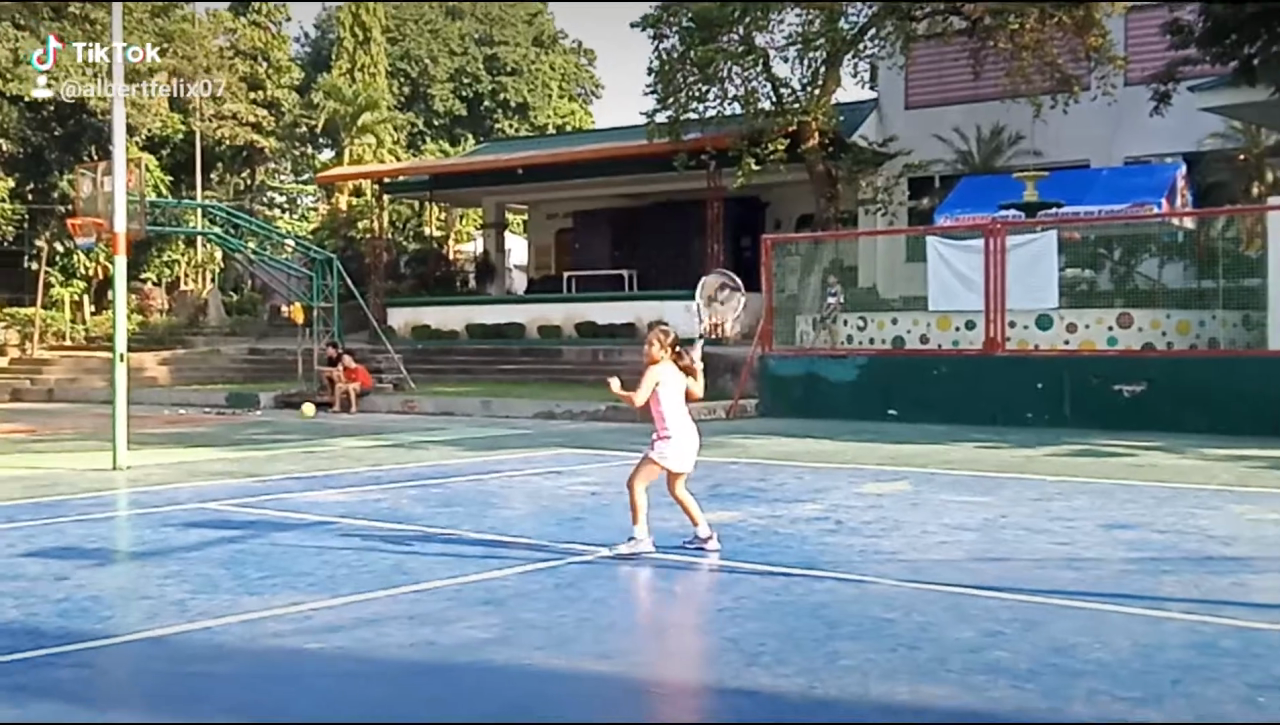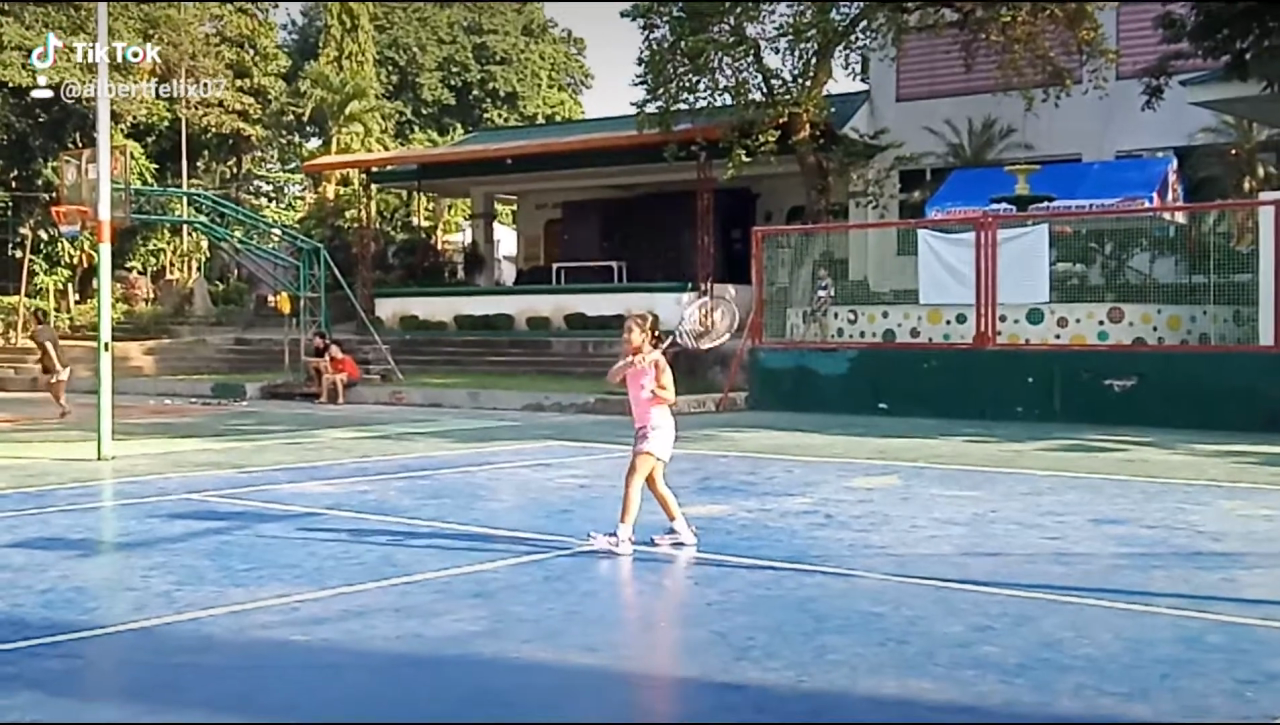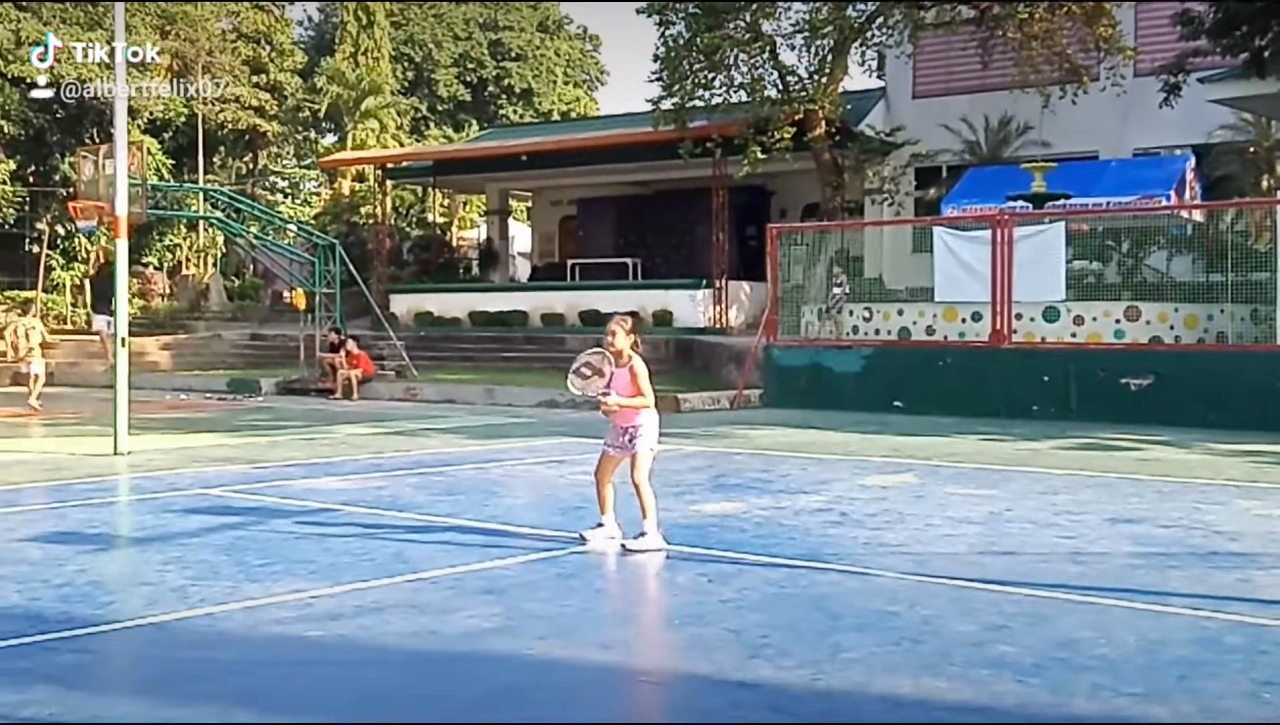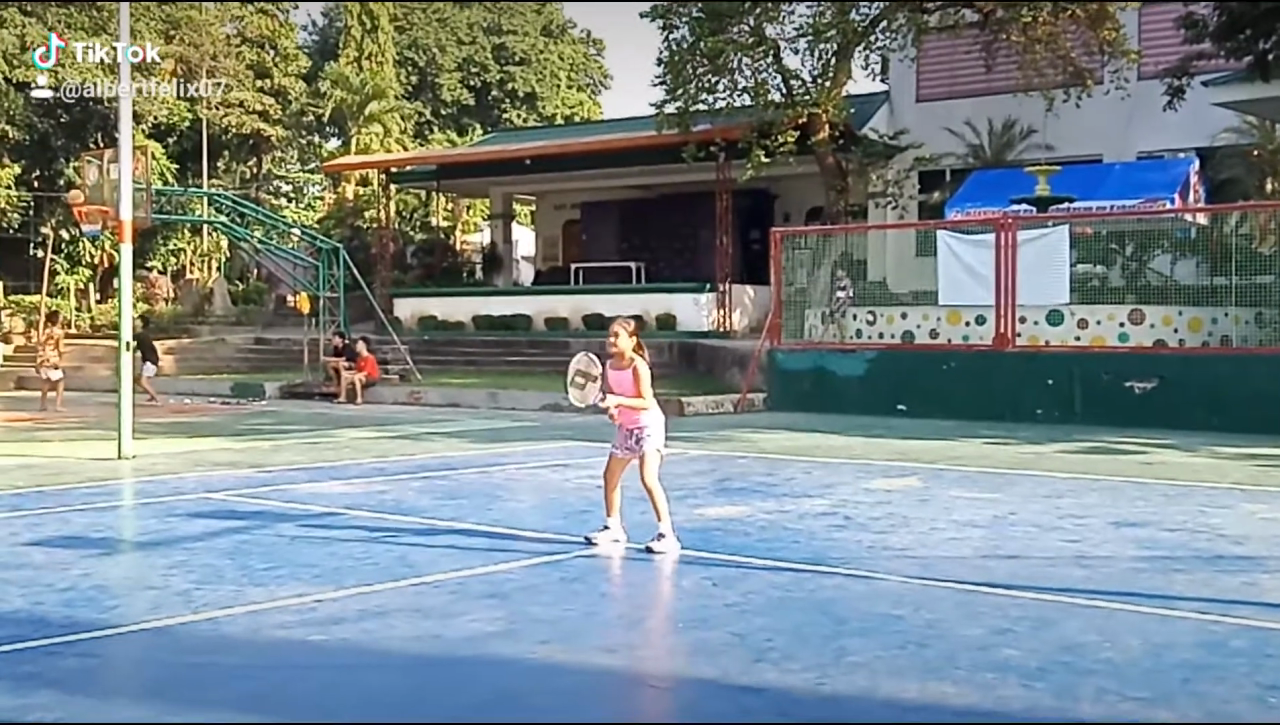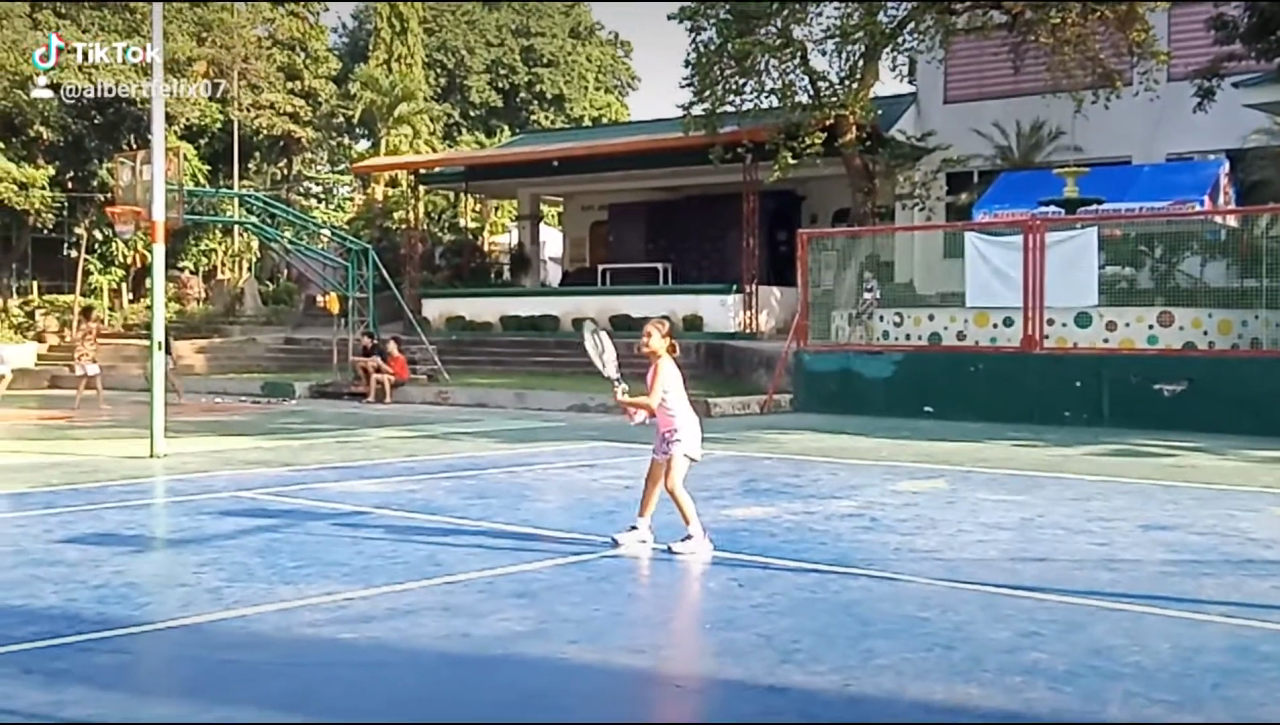
dt=0.7s
person 1, frame 1
left shoulder: (654, 371)
right shoulder: (678, 371)
left elbow: (637, 400)
right elbow: (697, 393)
left wrist: (617, 390)
right wrist: (697, 366)
left hip: (671, 437)
right hip: (687, 435)
left knee: (636, 484)
right knee: (677, 489)
left ankle: (640, 538)
right ankle: (706, 535)
person 1, frame 2
left shoulder: (660, 360)
right shoulder: (630, 358)
left elbow: (670, 398)
right elbow: (612, 378)
left wrist: (652, 388)
right wrist: (633, 361)
left hip: (657, 427)
right hip: (644, 428)
left knee: (634, 480)
right knee: (654, 482)
left ankle: (622, 537)
right ankle: (681, 530)
person 1, frame 3
left shoulder: (636, 365)
left elbow: (649, 401)
right elbow: (607, 393)
left wrist: (618, 401)
right wrist: (606, 406)
left hip: (642, 426)
right hip: (620, 426)
left knee: (639, 477)
right knee: (601, 474)
left ankle: (651, 533)
right ankle: (609, 524)
person 1, frame 4
left shoulder: (638, 366)
right shoulder: (609, 366)
left elbow: (646, 402)
left wrist: (618, 401)
right wrist: (613, 411)
left hip: (648, 426)
right hip: (626, 428)
left knee: (649, 479)
right knee: (610, 476)
left ankle: (667, 535)
right ankle: (614, 527)
person 1, frame 5
left shoulder: (663, 365)
right shoulder: (656, 365)
left elbow: (652, 402)
left wrist: (624, 400)
right wrist: (639, 410)
left hip: (683, 430)
right hip: (666, 431)
left knee: (672, 484)
right knee: (653, 479)
left ankle: (698, 536)
right ankle: (642, 528)
